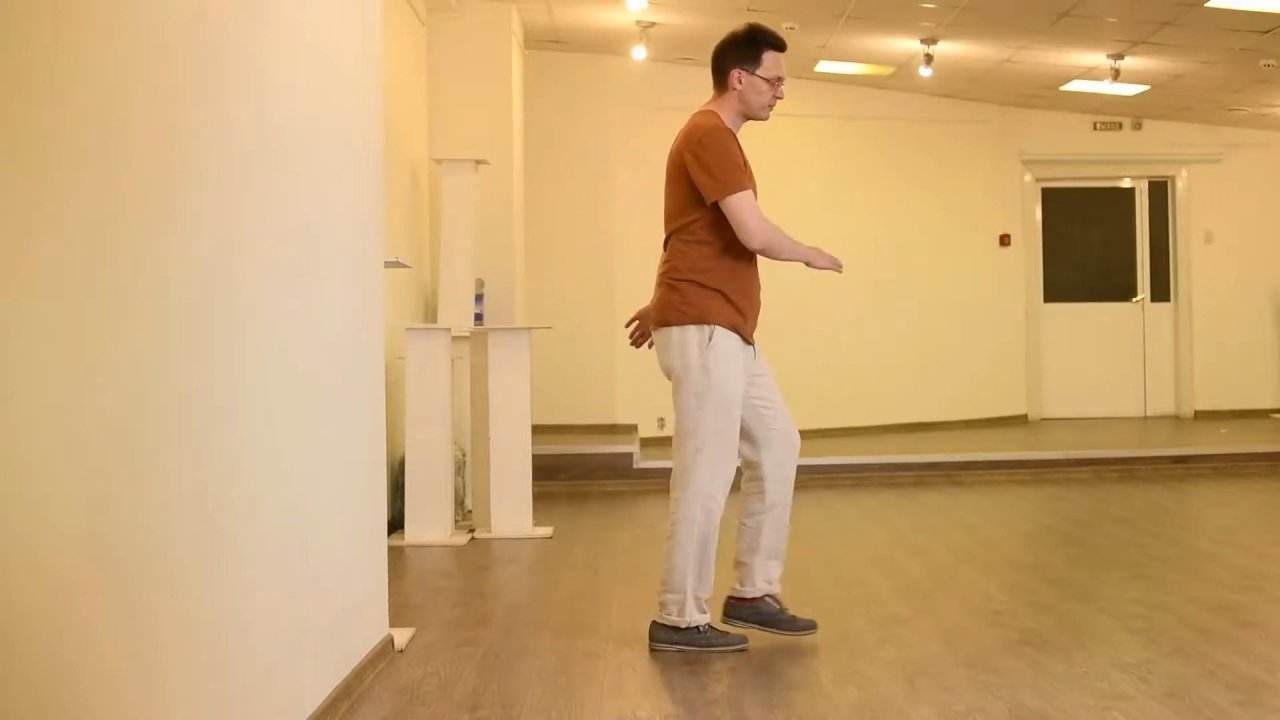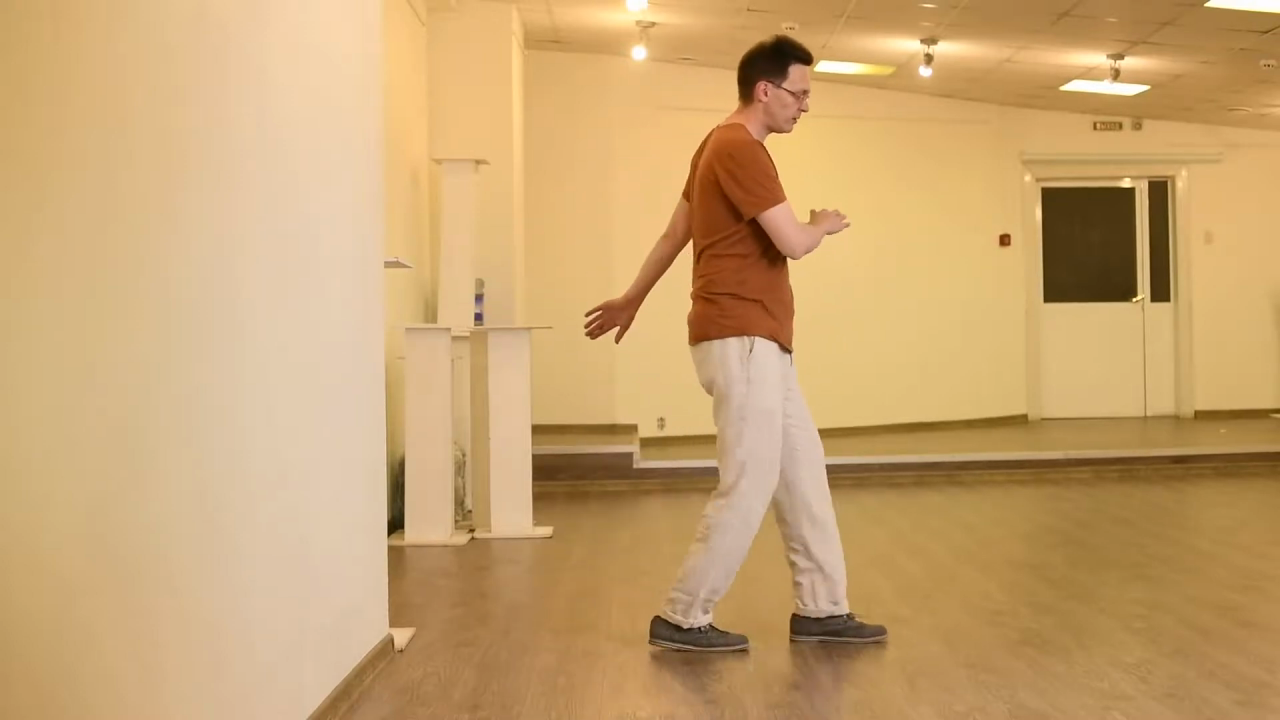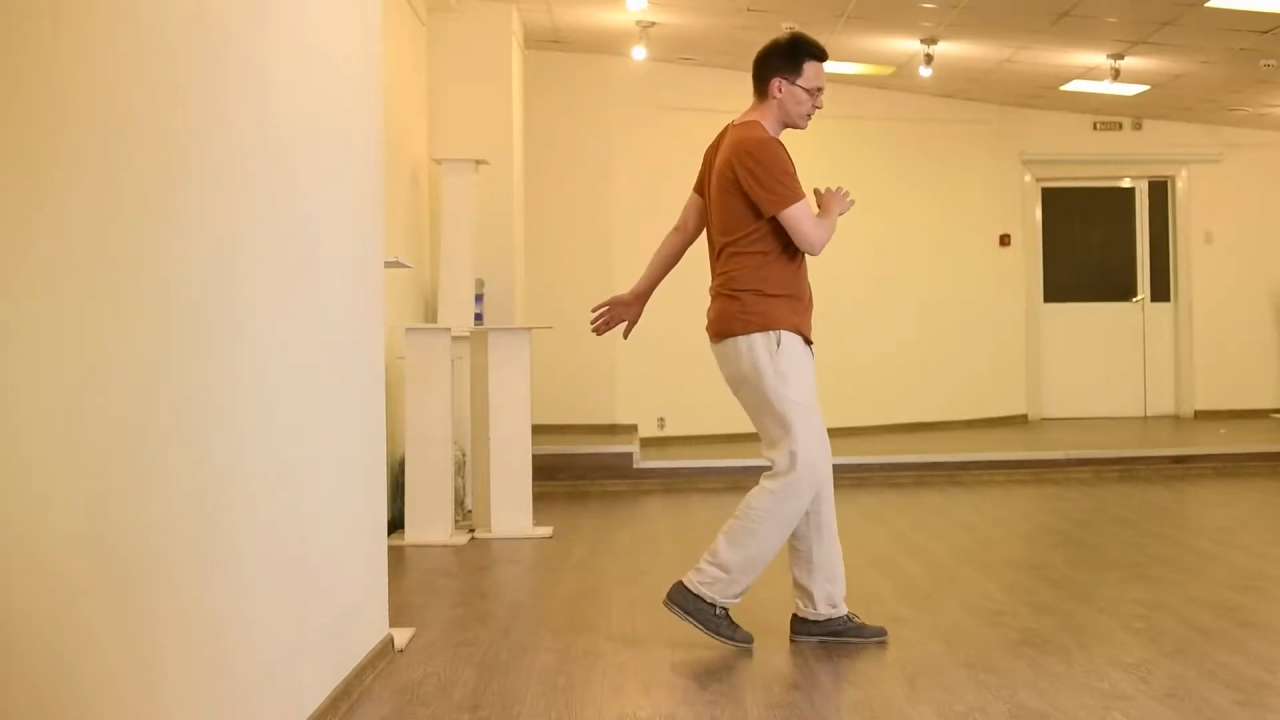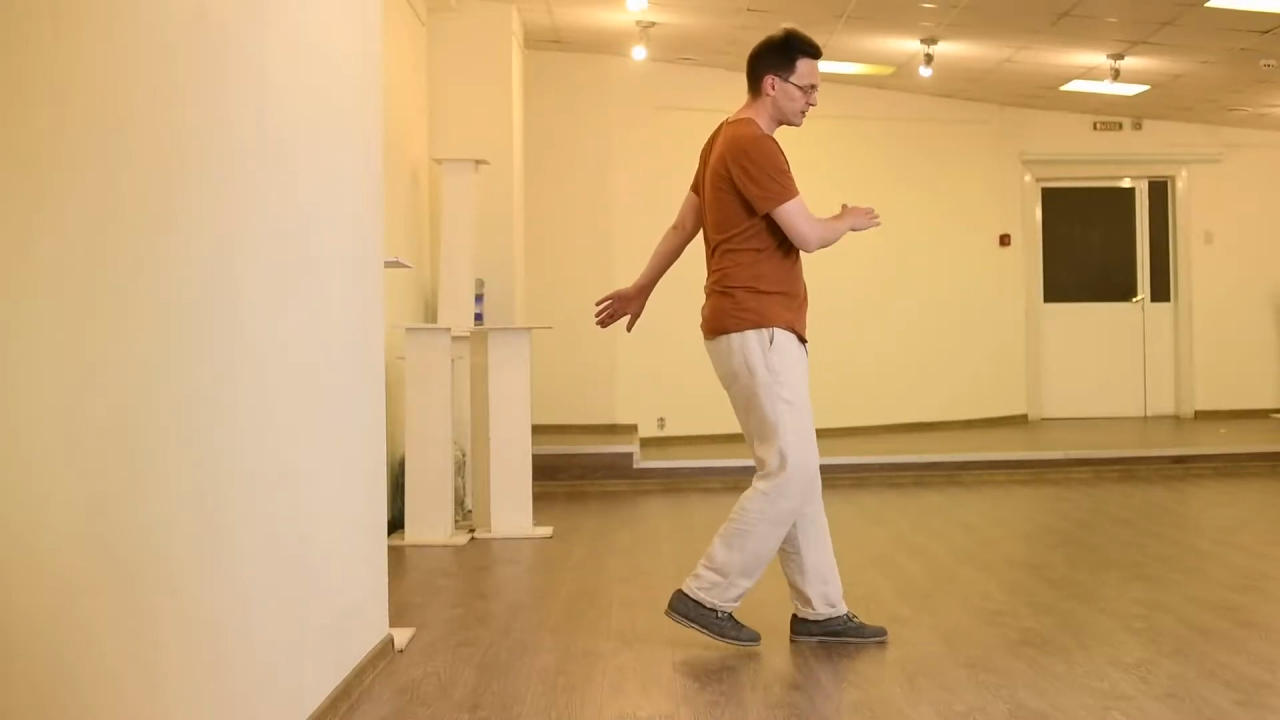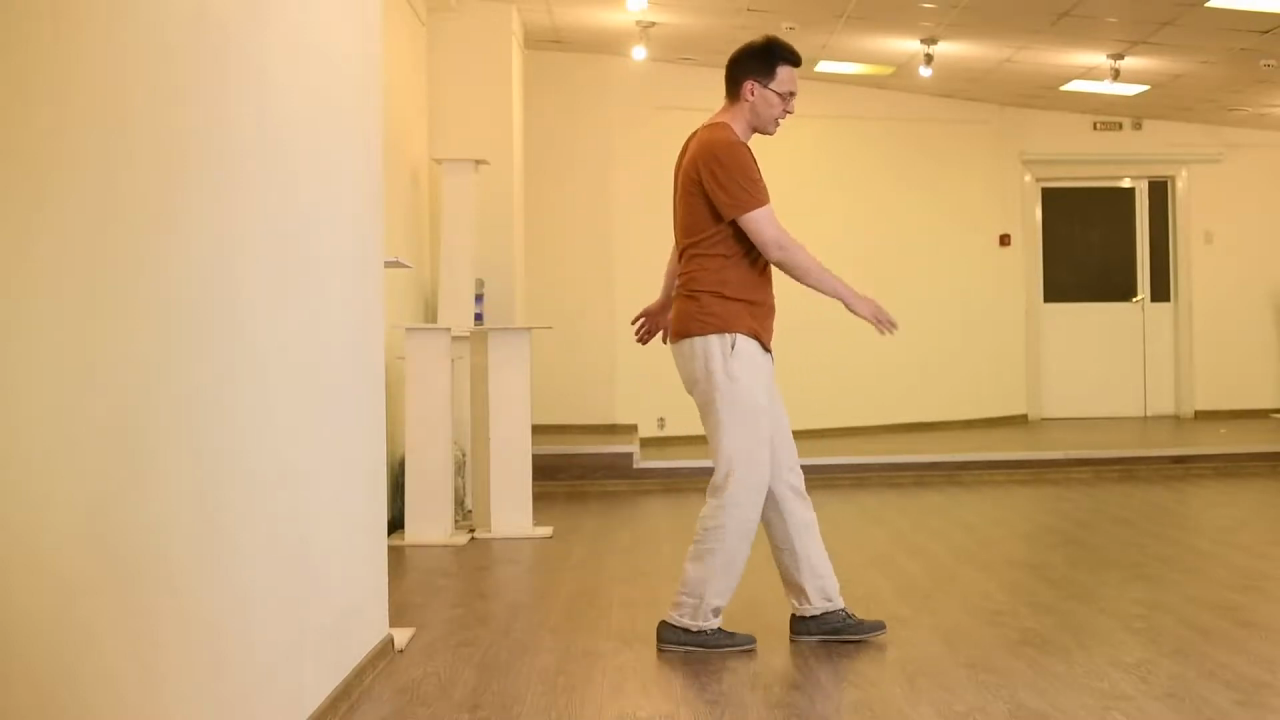
dt=0.2s
person 1, frame 1
left shoulder: (711, 136)
right shoulder: (710, 136)
left elbow: (688, 228)
right elbow: (754, 233)
left wrist: (657, 303)
right wrist: (813, 254)
left hip: (722, 330)
right hip: (703, 328)
left knee: (776, 446)
right knee: (707, 471)
left ankle: (753, 592)
right ankle: (680, 618)
person 1, frame 2
left shoulder: (722, 147)
right shoulder: (740, 150)
left elbow: (674, 232)
right elbow: (792, 243)
left wrist: (633, 299)
right wrist: (824, 224)
left hip: (754, 340)
right hip: (740, 339)
left knee: (803, 469)
right knee: (750, 480)
left ankle: (822, 609)
right ankle: (683, 616)
person 1, frame 3
left shoulder: (731, 143)
right shoulder: (759, 148)
left elbow: (684, 227)
right elbow: (811, 239)
left wrist: (639, 295)
right wrist: (832, 209)
left hip: (766, 334)
right hip: (762, 335)
left knee: (812, 470)
right knee: (798, 470)
left ankle: (821, 610)
right ankle: (706, 589)
person 1, frame 4
left shoulder: (730, 140)
right shoulder: (753, 145)
left elbow: (684, 223)
right elbow: (806, 235)
left wrist: (642, 287)
right wrist: (847, 221)
left hip: (756, 331)
right hip: (756, 331)
left knee: (799, 471)
right knee: (788, 469)
left ankle: (819, 610)
right ankle: (704, 597)
person 1, frame 5
left shoulder: (714, 146)
right shoulder: (723, 149)
left elbow: (707, 245)
right elbow: (777, 247)
left wrist: (665, 303)
right wrist: (852, 297)
left hip: (726, 337)
right hip: (722, 337)
left knee: (779, 474)
right knee: (744, 478)
left ankle: (817, 609)
right ankle: (690, 619)
